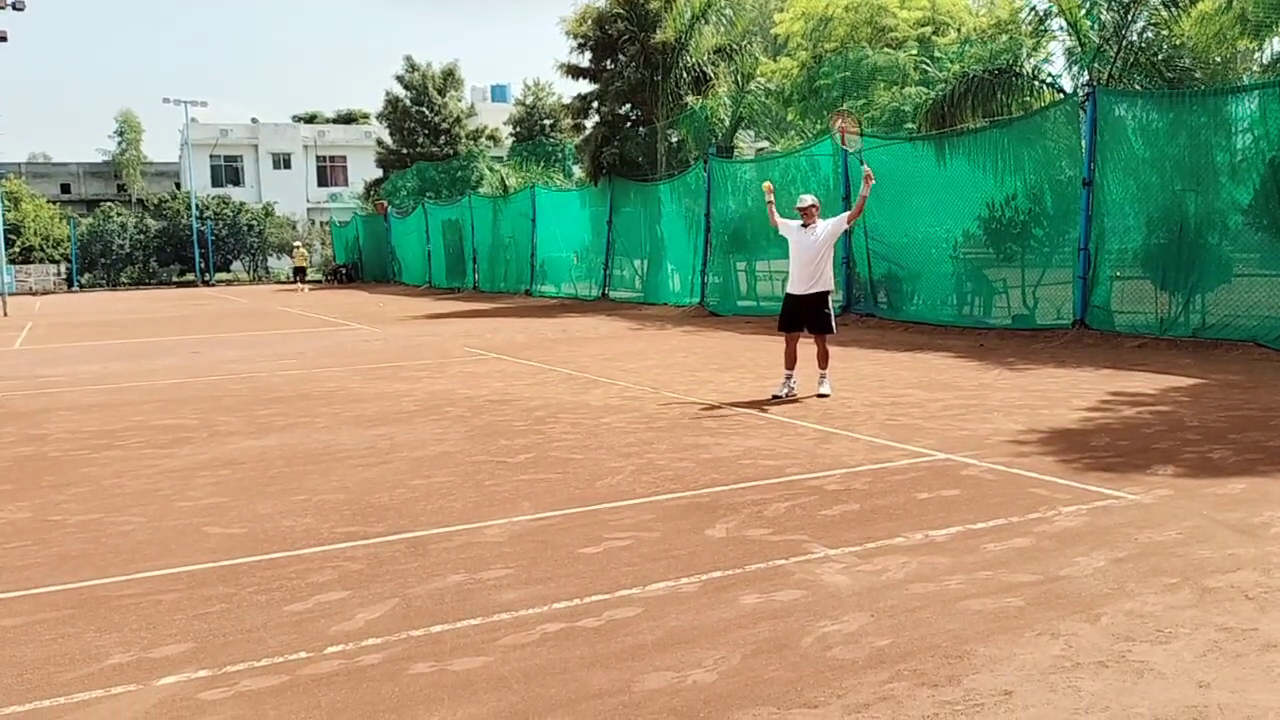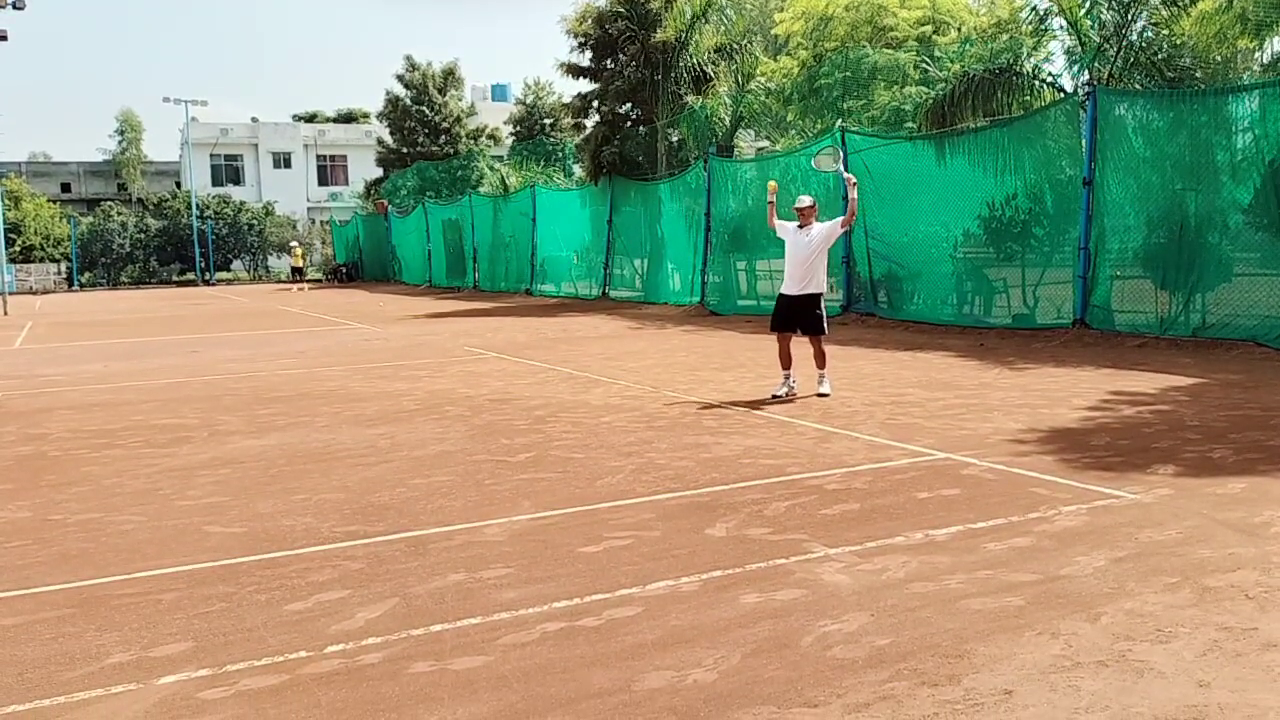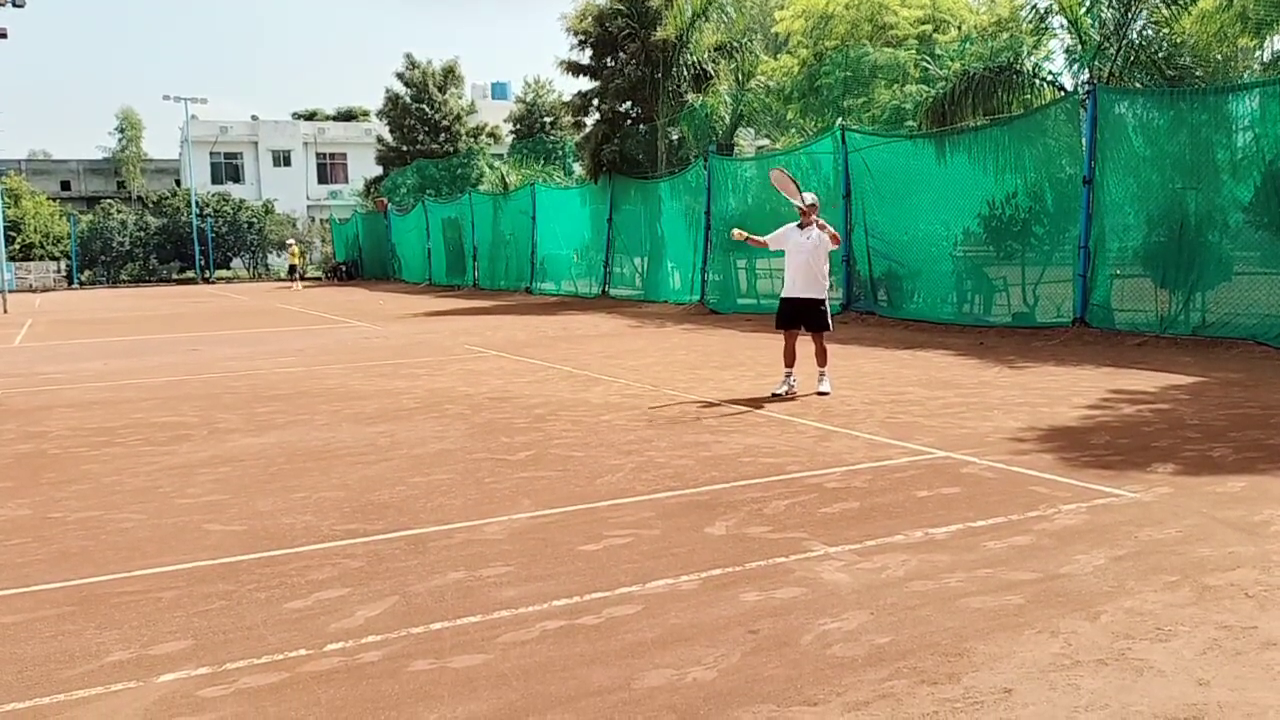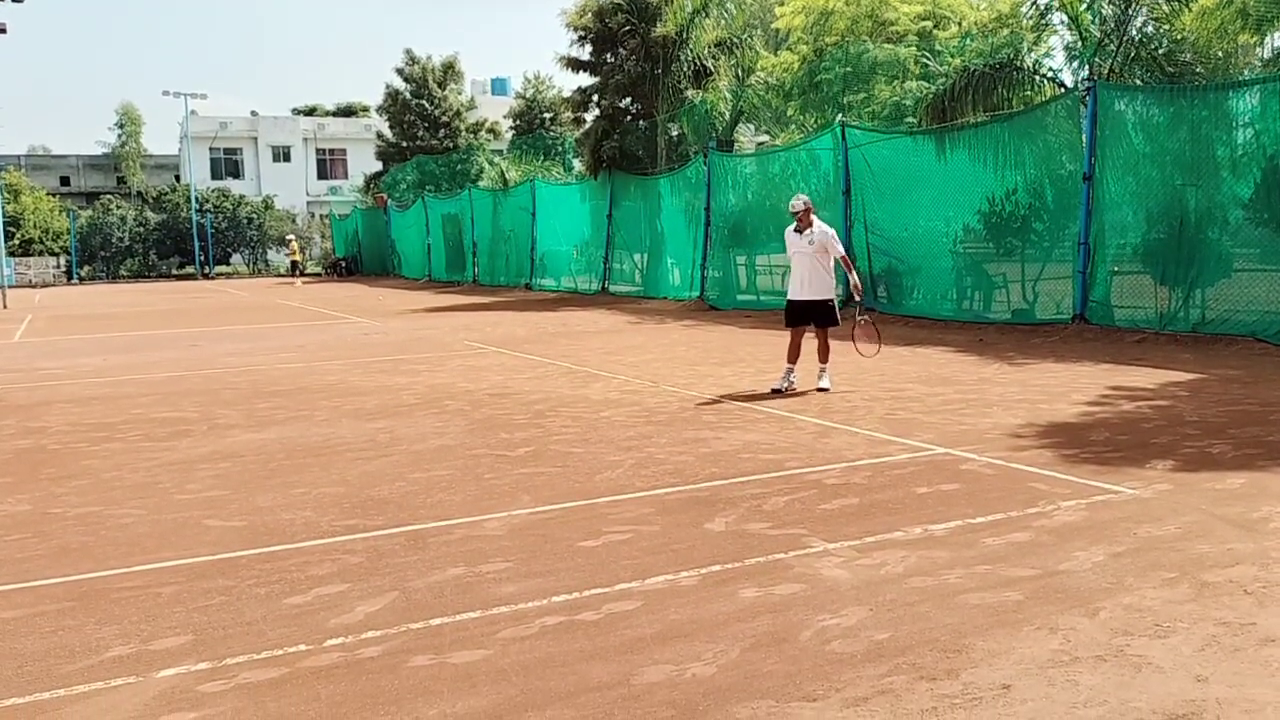
dt=0.4s
person 1, frame 1
left shoulder: (829, 227)
right shoulder: (793, 228)
left elbow: (856, 212)
right elbow: (774, 220)
left wrist: (866, 186)
right wrist: (769, 197)
left hip: (818, 294)
right hip: (794, 294)
left knee: (820, 341)
right knee: (790, 340)
left ankle: (824, 380)
right ankle: (789, 382)
person 1, frame 2
left shoulder: (825, 230)
right shoulder: (790, 229)
left elbow: (850, 216)
right elbow: (772, 222)
left wrist: (852, 189)
right wrist: (772, 197)
left hip: (811, 295)
right hip: (787, 294)
left knee: (816, 341)
right knee: (783, 340)
left ankle: (823, 380)
right ankle: (788, 382)
person 1, frame 3
left shoulder: (821, 232)
right shoulder: (788, 230)
left elbow: (837, 241)
right elbow: (764, 242)
left wrist: (825, 226)
right wrist: (745, 236)
left hip: (814, 295)
right hip: (790, 295)
left knee: (818, 339)
right knee: (789, 339)
left ankle: (823, 378)
right ankle: (789, 380)
person 1, frame 4
left shoulder: (825, 232)
right shoulder: (789, 232)
left elbow: (842, 256)
left wrist: (853, 277)
left hip: (821, 295)
right hip: (797, 295)
left knee: (822, 335)
right knee: (795, 336)
left ankle: (823, 374)
right ankle: (788, 376)
